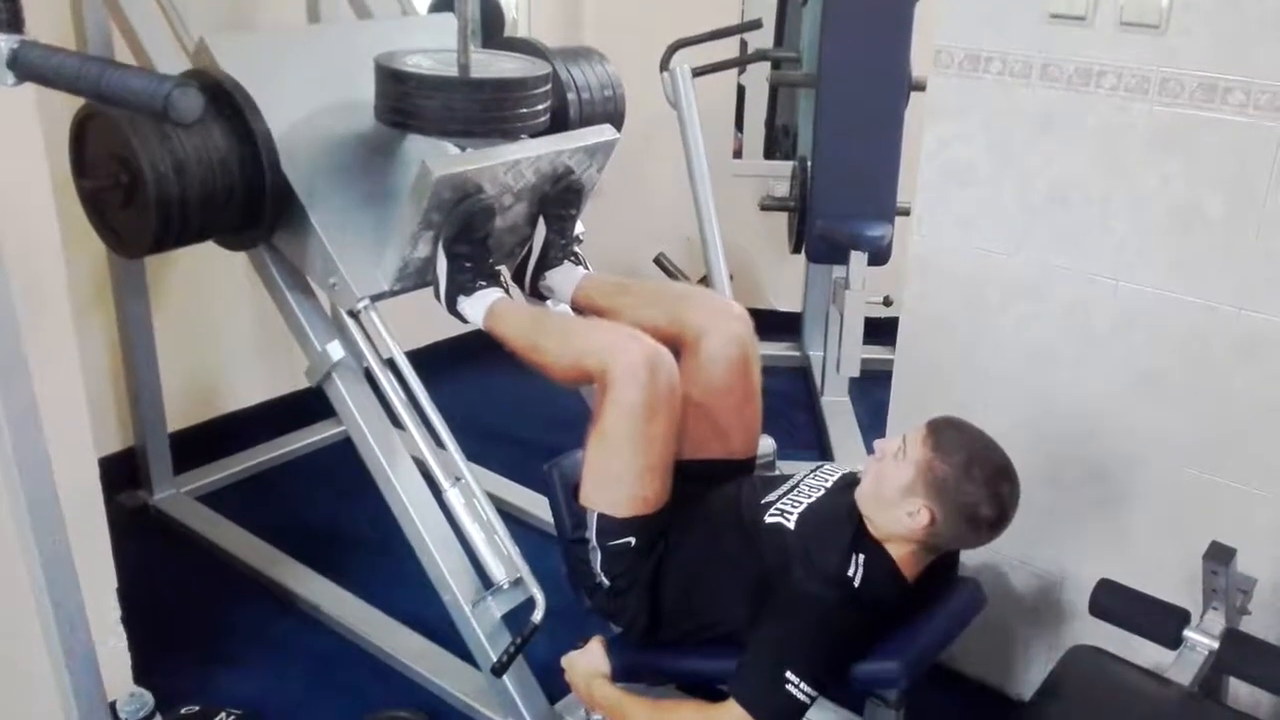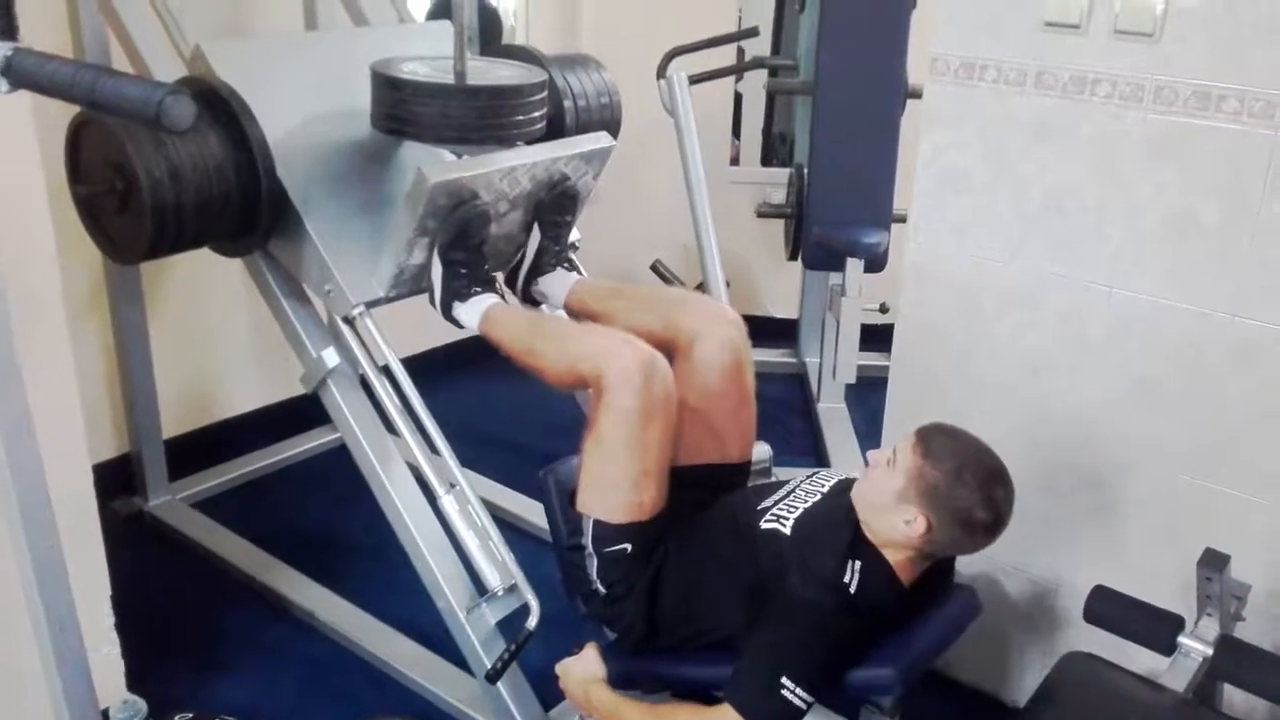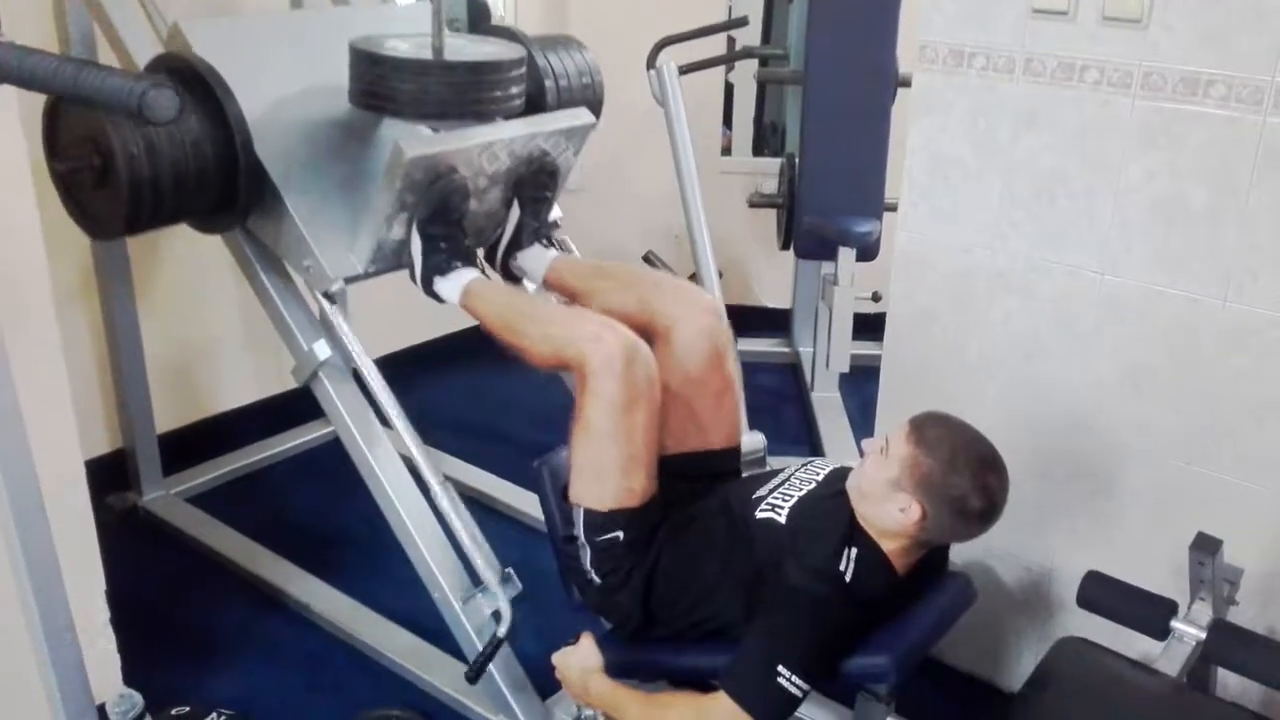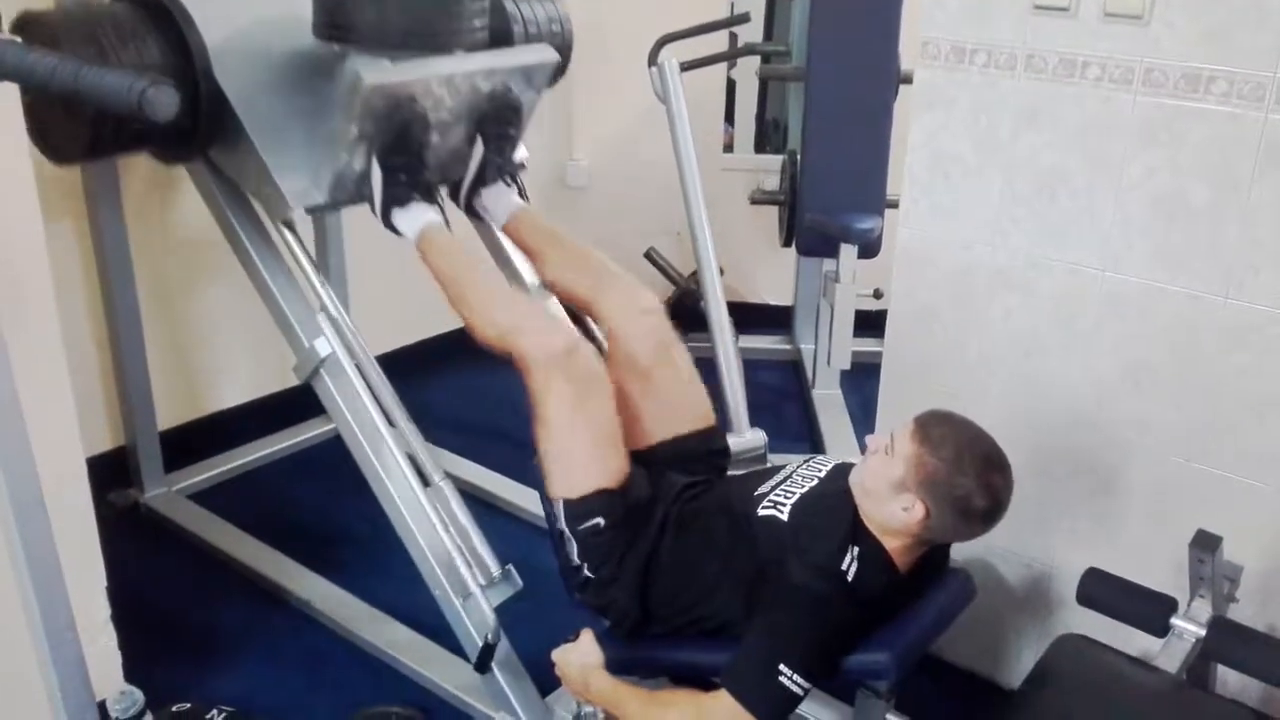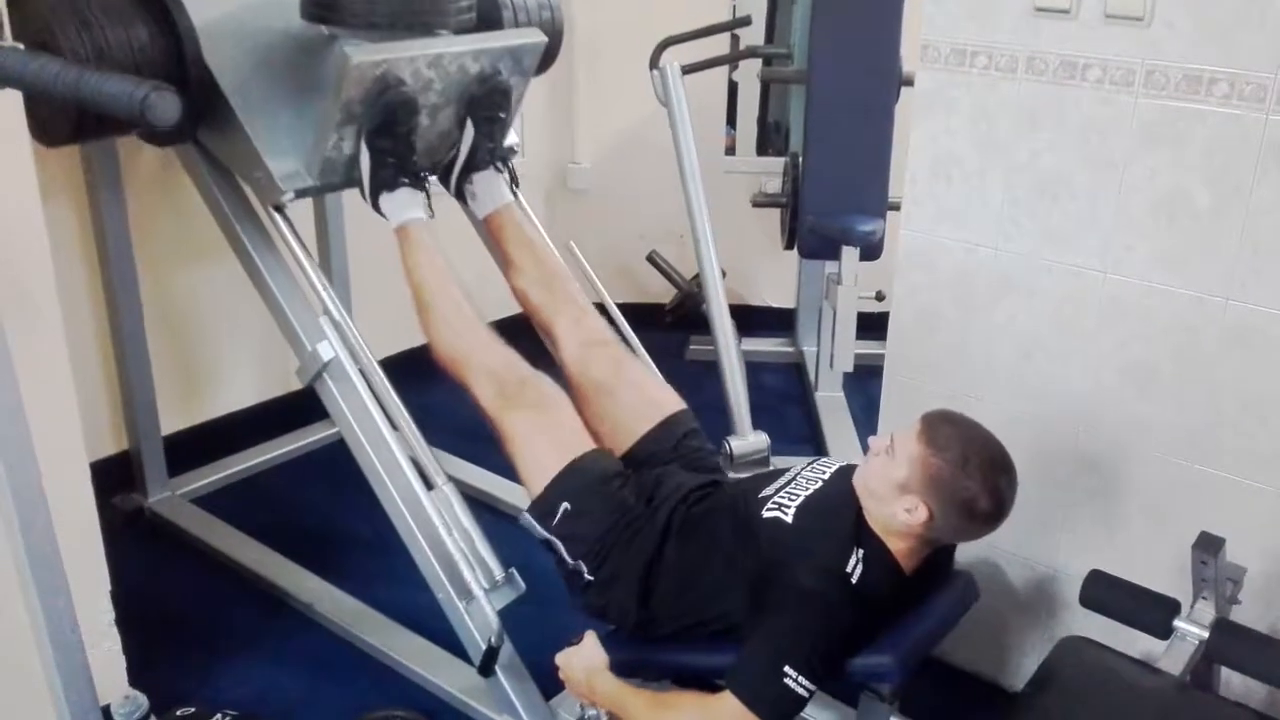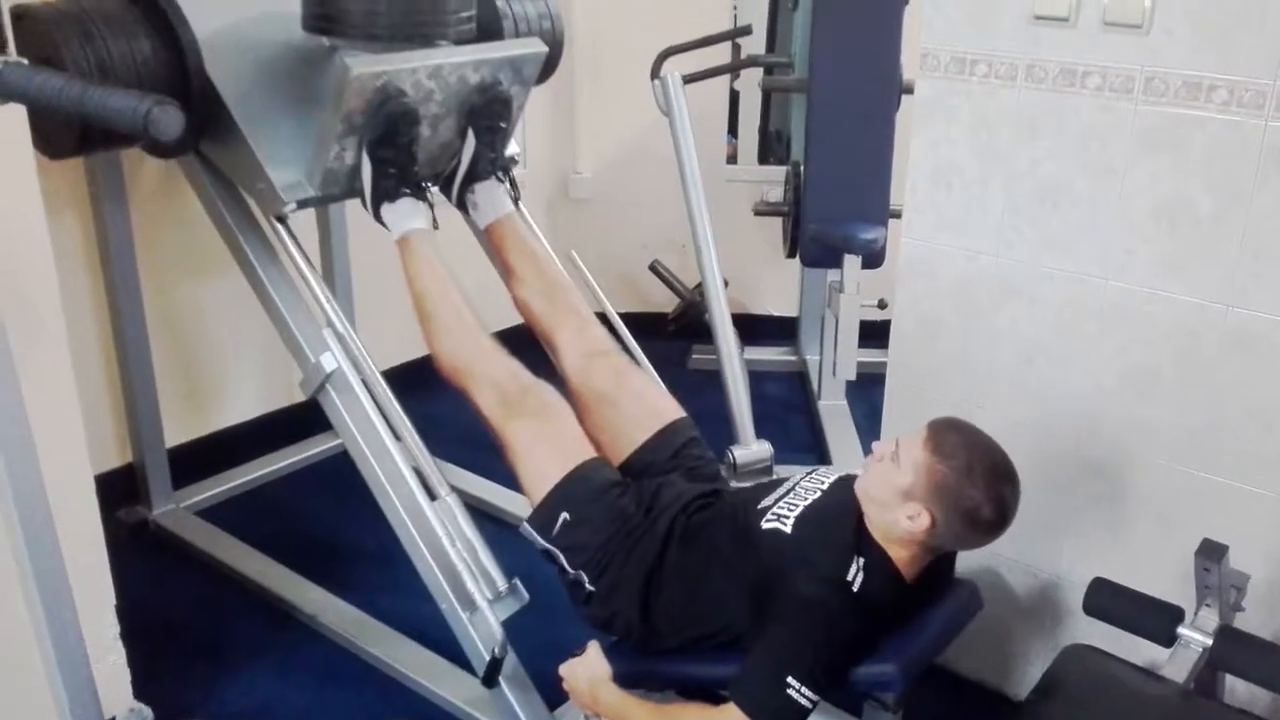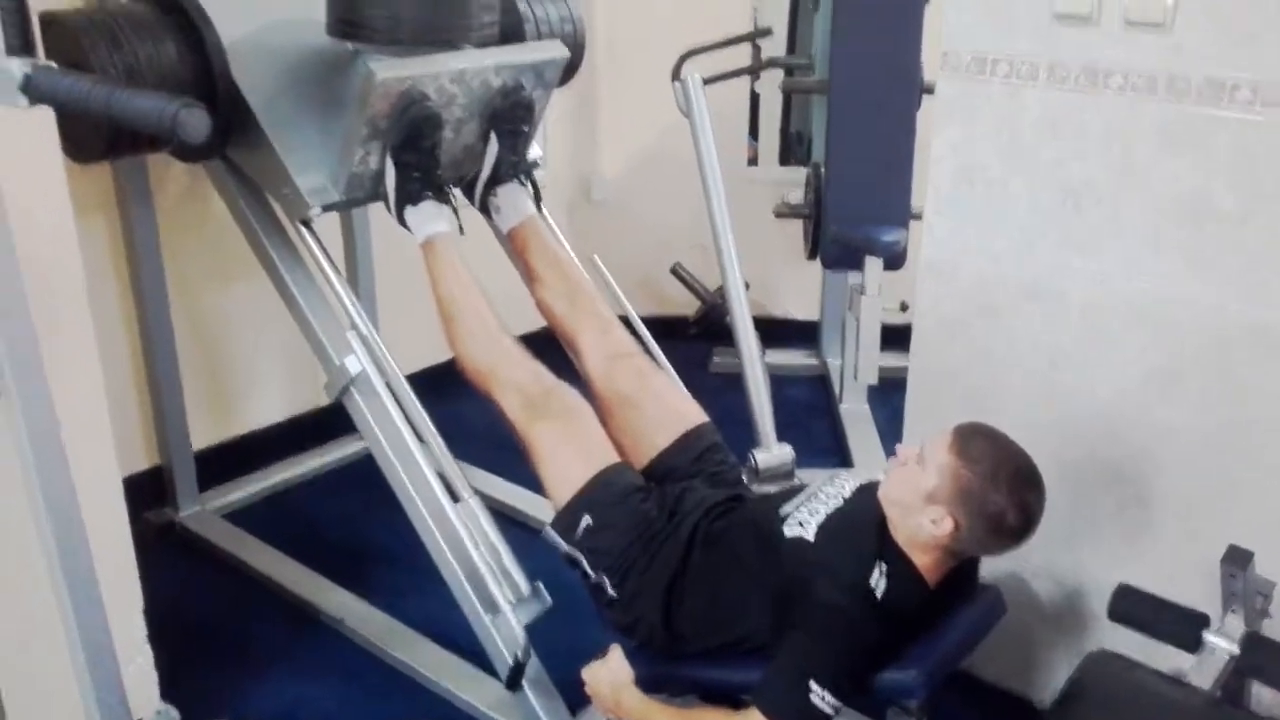
dt=0.3s
person 1, frame 1
left shoulder: (829, 601)
right shoulder: (919, 542)
left hip: (635, 575)
right hip: (710, 504)
left knee: (636, 359)
right knee: (721, 325)
left ankle: (480, 300)
right ankle: (558, 275)
person 1, frame 2
left shoulder: (826, 607)
right shoulder: (916, 552)
left hip: (632, 582)
right hip: (709, 512)
left knee: (631, 366)
right knee: (713, 331)
left ankle: (476, 305)
right ankle: (552, 280)
person 1, frame 3
left shoulder: (822, 597)
right shoulder: (910, 539)
left hip: (632, 570)
right hip: (705, 507)
left knee: (613, 350)
right knee: (690, 313)
left ankle: (457, 278)
right ankle: (531, 256)
person 1, frame 4
left shoulder: (822, 593)
right shoulder: (907, 528)
left hip: (625, 561)
right hip: (696, 497)
left knee: (553, 347)
right knee: (632, 311)
left ankle: (419, 218)
right ankle: (496, 197)
person 1, frame 5
left shoulder: (827, 594)
right shoulder: (911, 525)
left hip: (627, 557)
right hip: (696, 498)
left knee: (509, 382)
right knee: (582, 332)
left ankle: (405, 205)
right ankle: (484, 183)
person 1, frame 6
left shoulder: (829, 603)
right shoulder: (910, 537)
left hip: (628, 565)
right hip: (698, 508)
left knee: (514, 392)
right knee: (584, 343)
left ankle: (408, 217)
right ankle: (486, 193)
person 1, frame 7
left shoulder: (852, 608)
right shoulder: (935, 548)
left hip: (654, 568)
right hip: (719, 512)
left knee: (536, 394)
right knee: (606, 343)
left ankle: (432, 219)
right ankle: (508, 197)
